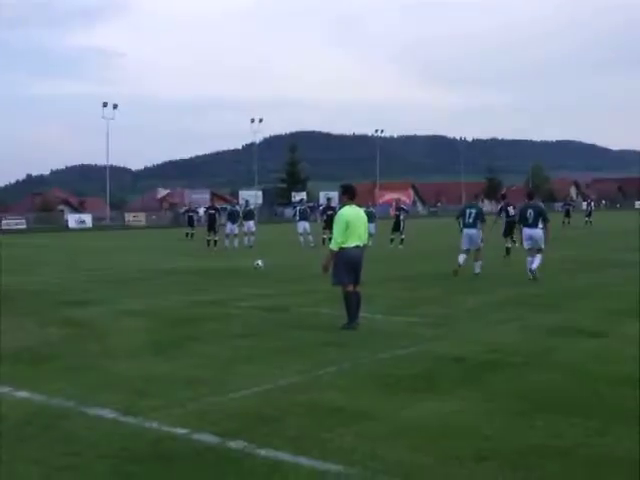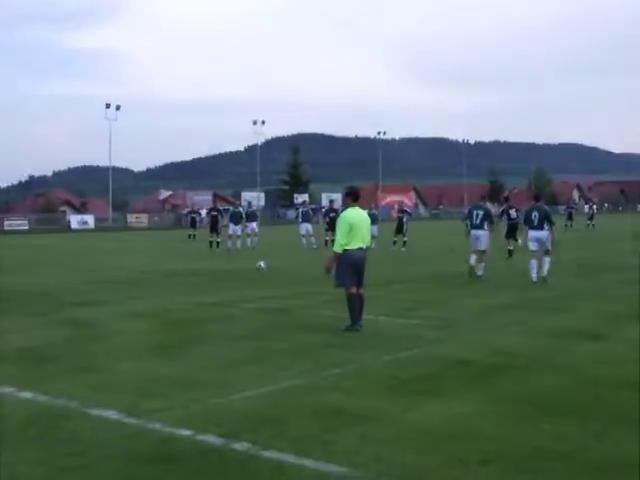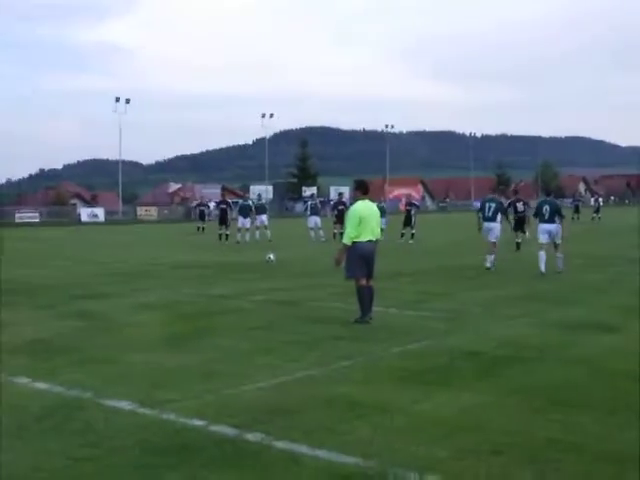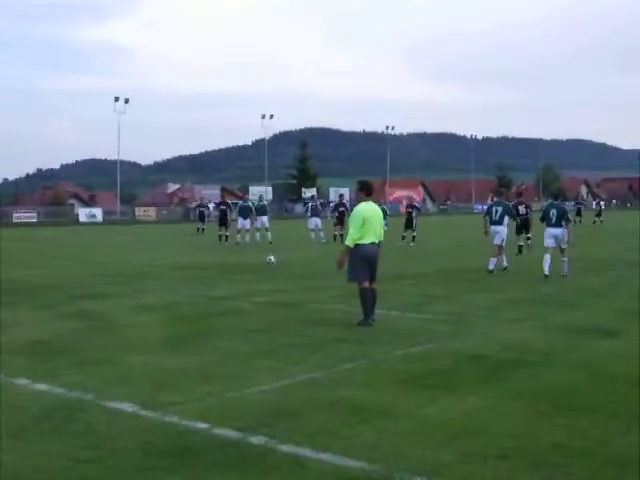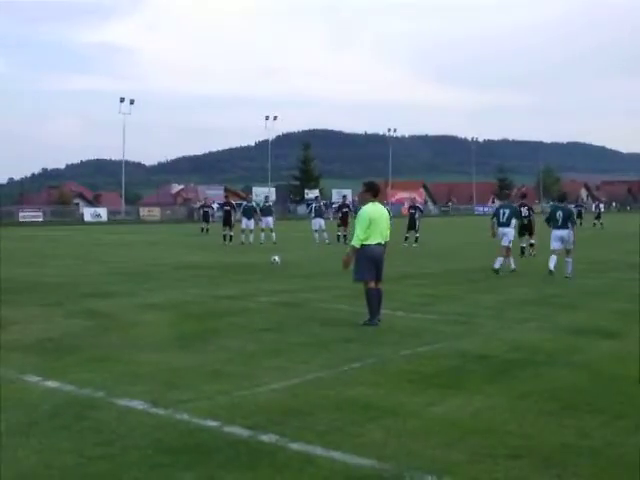
dt=0.1s
person 1, frame 1
left shoulder: (342, 214)
right shoulder: (362, 213)
left elbow: (337, 239)
right elbow: (365, 237)
left wrist: (328, 259)
left hip: (344, 252)
right hip: (358, 251)
left knee: (347, 287)
right knee: (355, 286)
left ankle: (351, 321)
right ankle: (355, 319)
person 1, frame 2
left shoulder: (346, 215)
right shoulder: (365, 215)
left elbow: (340, 241)
right elbow: (368, 238)
left wrist: (331, 261)
left hip: (348, 254)
right hip: (361, 253)
left knee: (350, 289)
right knee: (359, 288)
left ankle: (354, 323)
right ankle: (358, 321)
person 1, frame 3
left shoulder: (355, 208)
right shoulder: (374, 208)
left elbow: (349, 233)
right elbow: (377, 231)
left wrist: (341, 253)
left hip: (357, 246)
right hip: (371, 245)
left knee: (360, 281)
right knee: (368, 280)
left ankle: (364, 315)
right ankle: (368, 313)
person 1, frame 4
left shoulder: (359, 210)
right shoulder: (377, 210)
left elbow: (353, 235)
right elbow: (381, 233)
left wrist: (343, 255)
left hip: (360, 248)
right hip: (374, 247)
left knee: (363, 283)
right knee: (372, 283)
left ankle: (367, 317)
right ankle: (371, 315)
person 1, frame 5
left shoulder: (365, 211)
right shoulder: (384, 211)
left elbow: (359, 236)
right elbow: (387, 234)
left wrist: (350, 254)
left hip: (367, 249)
right hip: (380, 248)
left knee: (369, 283)
right knee: (377, 283)
left ankle: (373, 318)
right ankle: (376, 315)
